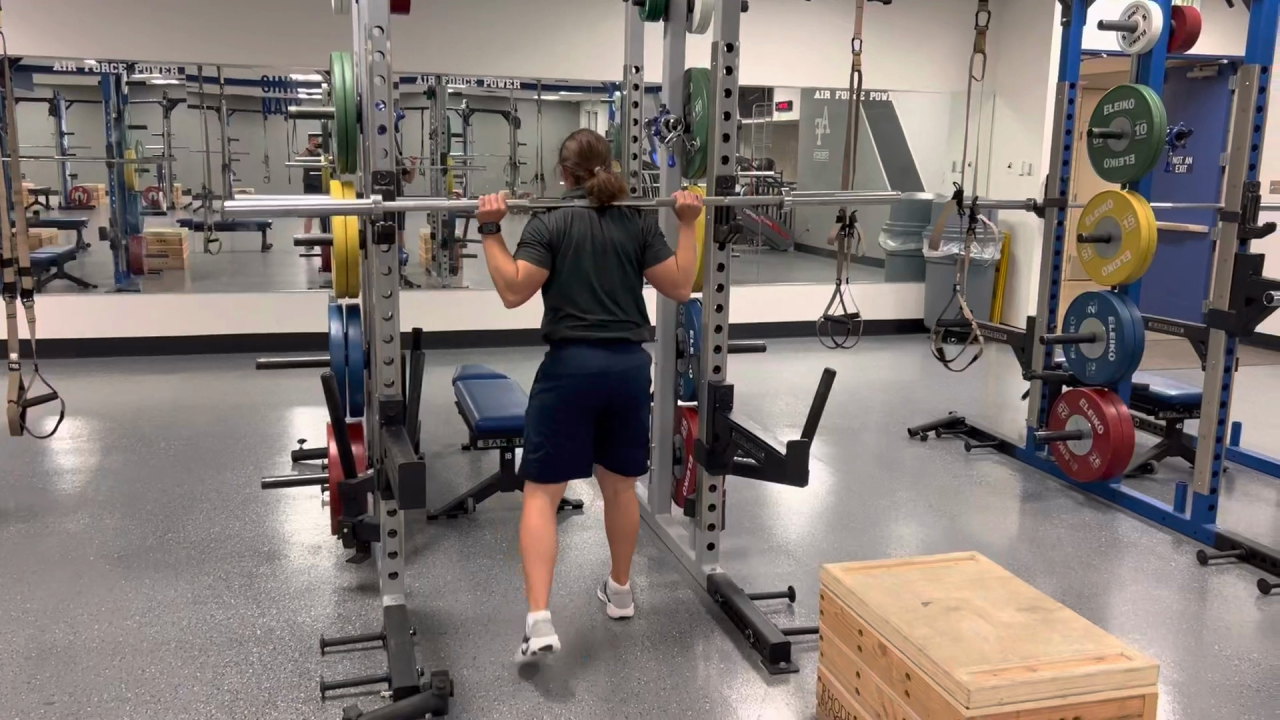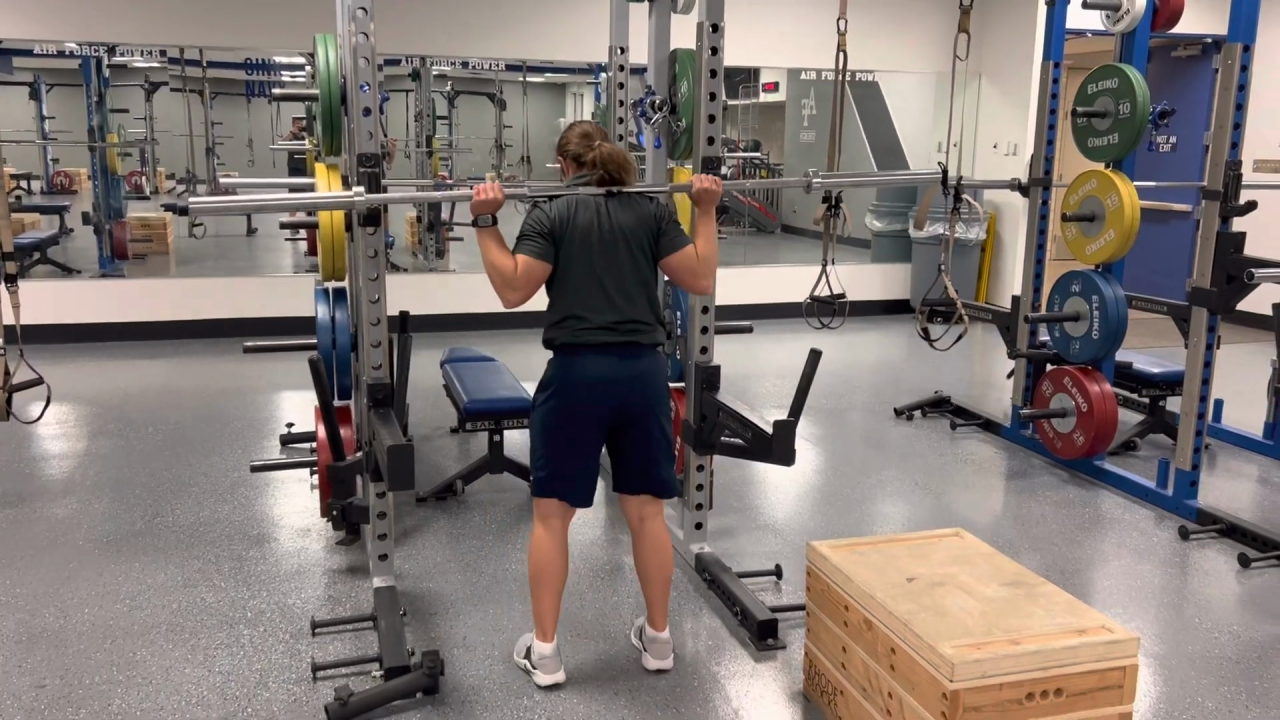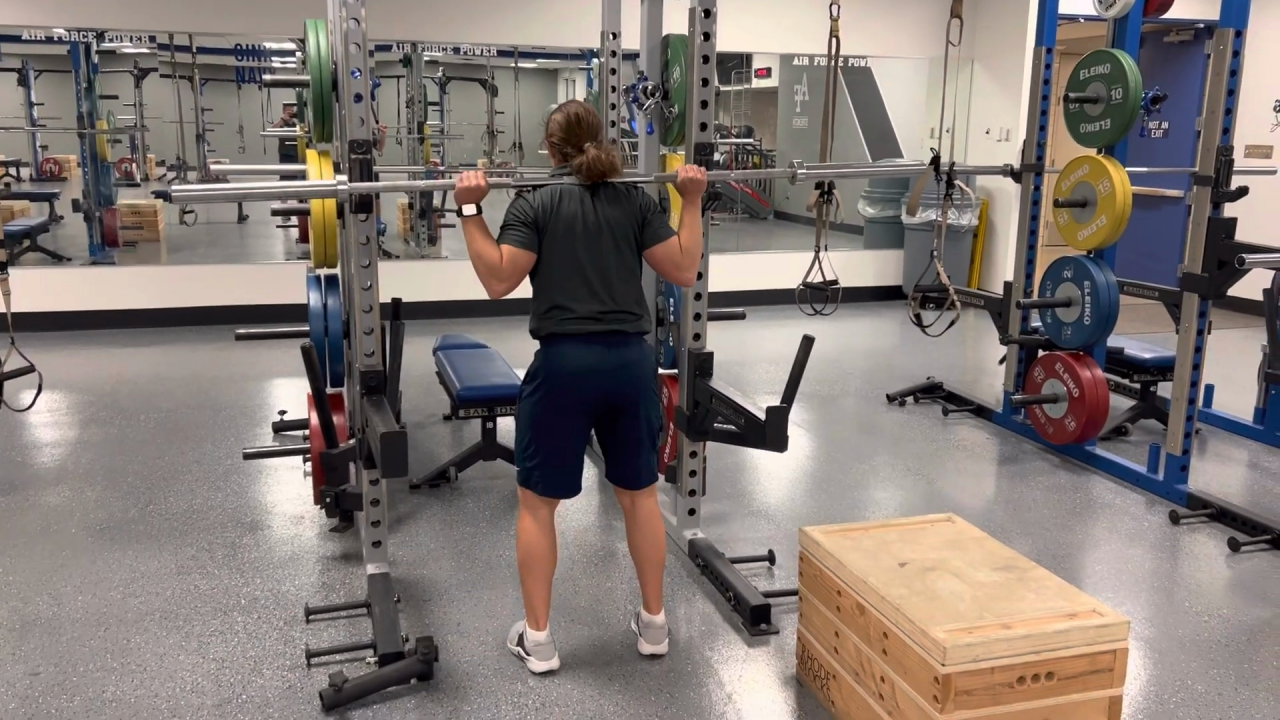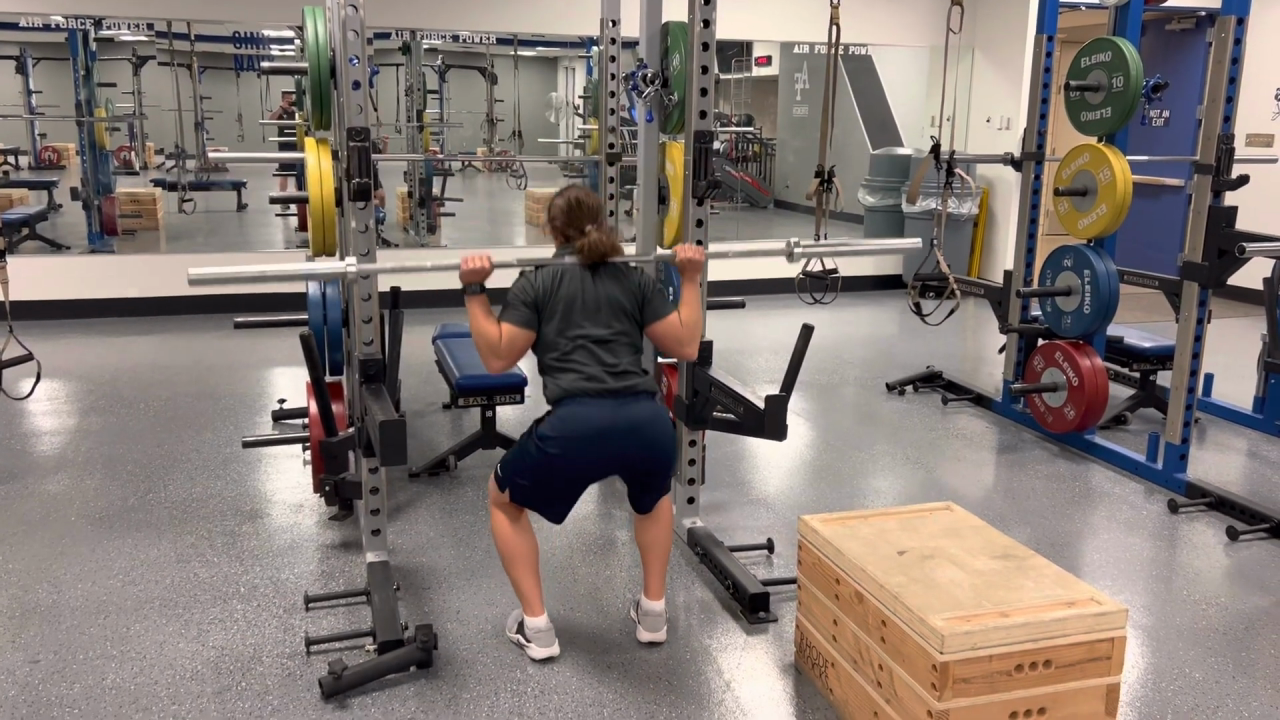
dt=1s
person 1, frame 1
left shoulder: (550, 223)
right shoulder: (638, 223)
left elbow: (513, 291)
right elbow: (680, 286)
left wrist: (490, 230)
right wrist: (688, 226)
left hip: (571, 367)
right hip: (629, 366)
left knee: (542, 492)
right knee: (621, 486)
left ankle: (539, 620)
right ankle: (619, 591)
person 1, frame 2
left shoulder: (551, 213)
right shoulder: (652, 211)
left elbow: (513, 289)
right elbow: (701, 279)
left wrist: (485, 221)
right wrist: (706, 212)
left hip: (576, 375)
right hip: (643, 372)
left knee: (552, 512)
right knee: (646, 510)
left ankle: (545, 650)
right ankle: (658, 637)
person 1, frame 3
left shoulder: (535, 204)
right shoulder: (637, 201)
left elbow: (498, 280)
right elbow: (684, 270)
left wrist: (470, 209)
right wrist: (692, 201)
left hip: (564, 365)
right hip: (631, 361)
left knee: (537, 501)
right knee: (640, 493)
left ankle: (538, 637)
right ankle: (654, 622)
person 1, frame 4
left shoulder: (536, 283)
right shoulder: (637, 278)
left elbow: (496, 358)
right elbow: (687, 348)
left wrist: (474, 291)
right wrist: (691, 280)
left hip: (575, 429)
right hip: (648, 427)
left knee: (503, 499)
right knee: (655, 496)
left ankle: (536, 627)
right ankle: (653, 612)
